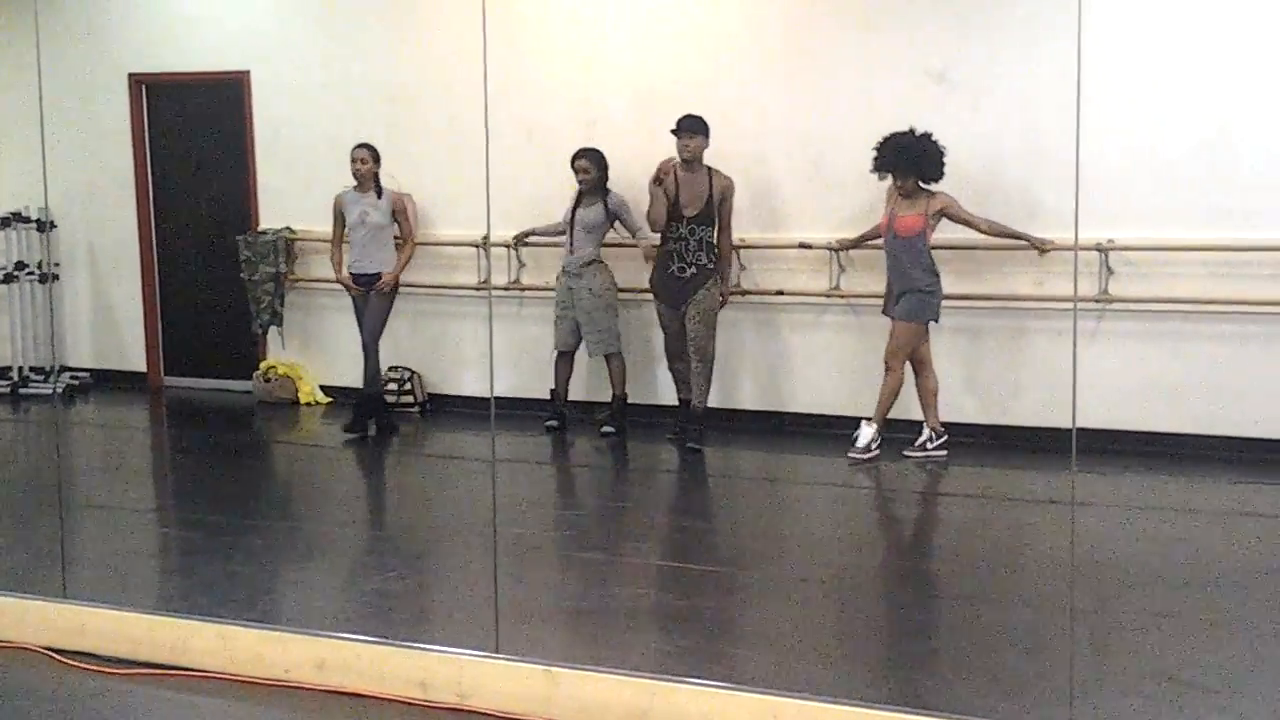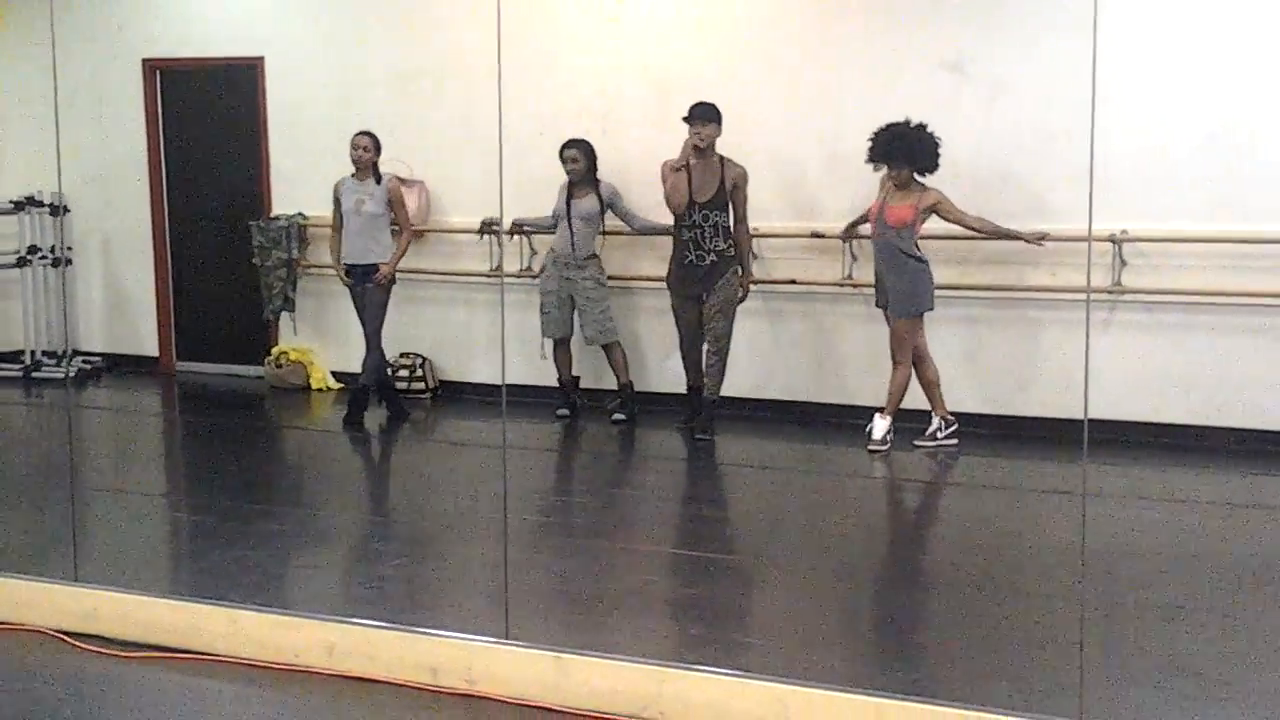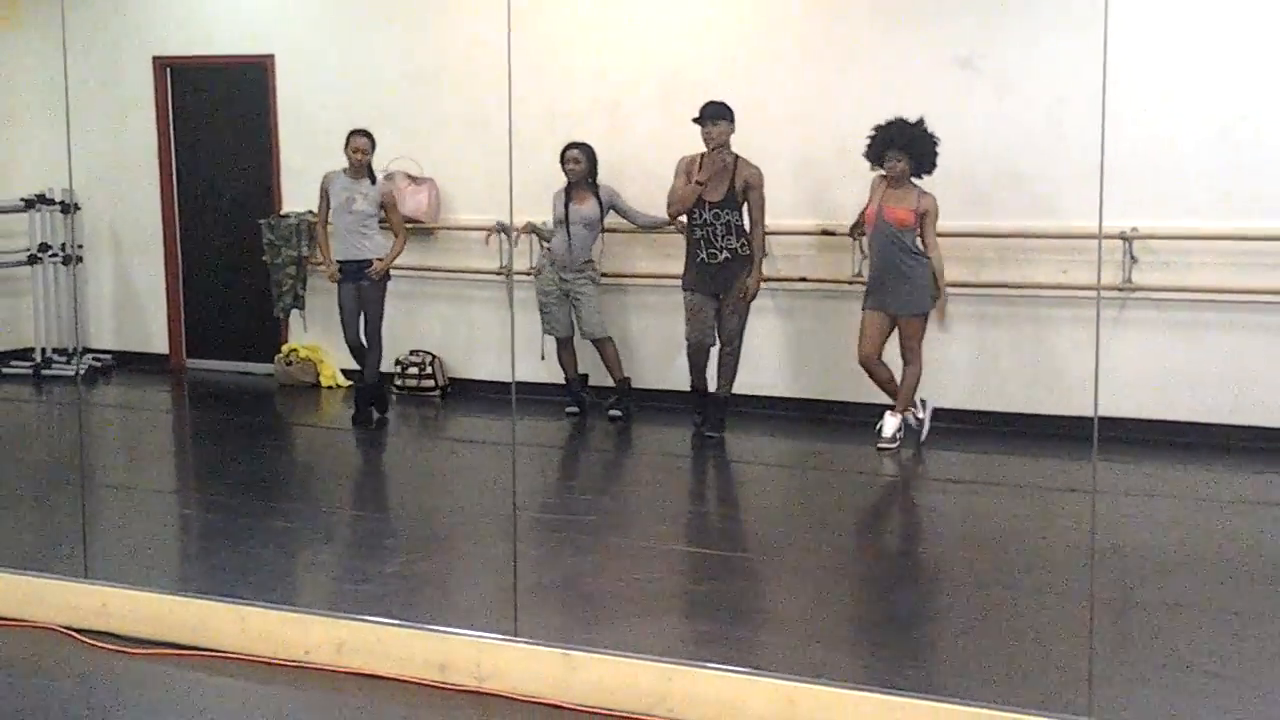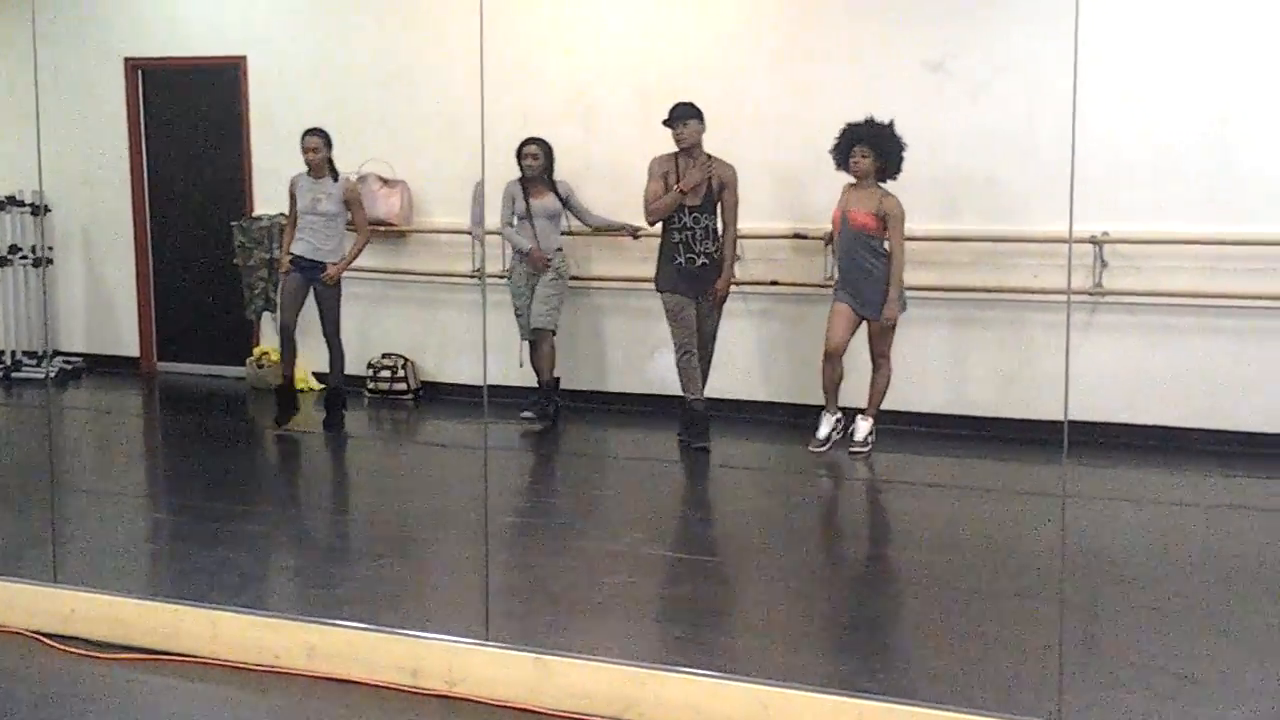
dt=0.5s
person 1, frame 1
left shoulder: (722, 184)
right shoulder: (662, 179)
left elbow: (724, 234)
right elbow: (656, 225)
left wrist: (725, 279)
right wrist: (660, 183)
left hip: (703, 278)
right hip: (667, 276)
left knee: (701, 348)
right knee: (675, 348)
left ankle: (696, 421)
right ankle: (685, 411)
person 1, frame 2
left shoulder: (735, 172)
right shoulder: (672, 167)
left elbow: (740, 224)
right elbow: (677, 206)
left wrist: (746, 270)
right wrist: (683, 161)
left hip: (722, 267)
right hip: (684, 265)
left knee: (717, 340)
right knee: (689, 339)
left ankle: (708, 409)
right ankle: (695, 398)
person 1, frame 3
left shoulder: (748, 173)
right shoulder: (688, 165)
left elbow: (757, 225)
right elbow: (673, 210)
left wrist: (756, 271)
right wrist: (703, 176)
left hip: (736, 266)
right hip: (699, 266)
left knee: (730, 340)
right knee: (698, 338)
left ankle: (719, 407)
right ankle: (699, 392)
person 1, frame 4
left shoulder: (723, 172)
right shoulder: (661, 166)
left elbow: (729, 226)
right elbow: (652, 214)
left wrist: (727, 272)
right wrist: (686, 185)
left hip: (710, 268)
right hip: (674, 268)
left knee: (704, 344)
right knee: (685, 344)
left ankle: (691, 414)
right ankle: (697, 418)
person 2, frame 1
left shoulder: (937, 202)
right shoulder: (893, 195)
left elbow: (980, 224)
left wrist: (1028, 238)
right wrist: (855, 241)
left hip: (919, 291)
right hip: (898, 291)
left knee: (893, 361)
right knee: (920, 362)
left ankle: (871, 431)
right ankle: (934, 434)
person 2, frame 2
left shoulder: (928, 197)
right shoulder: (885, 184)
left elbow: (970, 222)
left wrist: (1019, 235)
right wrist: (853, 226)
left hip: (909, 281)
right hip: (887, 281)
left knee: (902, 357)
right knee: (918, 354)
left ankle: (884, 422)
right ankle: (943, 422)
person 2, frame 3
left shoulder: (924, 201)
right shoulder: (878, 186)
left elbow: (932, 250)
left wrist: (942, 295)
right wrist: (858, 227)
left hip: (913, 286)
right hip: (879, 286)
left knee: (911, 356)
right knee: (867, 356)
left ankle: (895, 419)
right ankle: (911, 406)
person 2, frame 4
left shoulder: (888, 203)
right shoulder: (847, 192)
left elbow: (897, 254)
left wrist: (893, 300)
right wrist: (835, 235)
left hip: (879, 288)
right hip: (848, 287)
left knee: (880, 359)
right knee: (832, 349)
left ankle: (866, 423)
right ankle: (831, 416)
person 3, frame 1
left shoulder: (391, 200)
right shoulder: (342, 200)
left elbow: (408, 241)
right elbow: (336, 244)
left wrist: (395, 274)
right wrist: (339, 273)
left hip: (382, 280)
right hip: (356, 280)
left knee: (370, 341)
right knee: (367, 345)
left ankle: (363, 411)
right ankle: (380, 413)
person 3, frame 2
left shoulder: (388, 187)
right shoulder: (341, 187)
left elbow: (406, 232)
right elbow: (336, 231)
left wrist: (391, 265)
right wrist: (337, 263)
left hip: (378, 271)
right hip: (353, 270)
left knee: (372, 336)
right knee: (371, 337)
left ankle: (358, 402)
right ankle: (392, 400)
person 3, frame 3
left shoulder: (380, 191)
right shoulder: (330, 181)
left elbow: (400, 234)
right elbow: (321, 225)
left wrist: (387, 262)
right wrist: (328, 262)
left hip: (371, 267)
right hip: (344, 268)
left knee: (372, 335)
right knee: (351, 337)
left ankle: (365, 401)
right ankle: (374, 385)
person 3, frame 4
left shoulder: (345, 187)
right shoulder: (296, 183)
left elbow: (363, 233)
left wrist: (341, 266)
right wrist: (284, 255)
left hip: (326, 268)
right hip: (298, 262)
left knee: (331, 336)
right knee: (286, 326)
left ankle: (335, 405)
right ankle: (287, 392)
person 4, frame 1
left shoulder: (612, 201)
right shoulder: (577, 197)
left elbow: (636, 231)
right wrist: (530, 231)
left hip: (593, 277)
right hip: (566, 277)
left knee: (609, 345)
right knee: (565, 345)
left ankle: (618, 408)
right ankle: (559, 406)
person 4, frame 2
left shoulder: (605, 190)
right shoulder: (564, 189)
left elbow: (634, 222)
left wrist: (668, 228)
right wrist: (523, 222)
left hip: (587, 270)
right hip: (554, 267)
left knee: (605, 334)
right knee: (560, 334)
left ankle: (626, 394)
right ankle: (568, 393)
person 4, frame 3
left shoulder: (605, 194)
right shoulder: (559, 196)
left elbow: (636, 218)
right elbow: (551, 235)
left wrist: (669, 220)
right wrist: (535, 229)
left hip: (583, 272)
right hip: (550, 269)
left knee: (597, 332)
right knee: (561, 334)
left ankle: (622, 391)
right ankle: (575, 391)
person 4, frame 4
left shoulder: (560, 188)
right shoulder: (513, 188)
left elbow: (588, 219)
right elbow: (506, 228)
left wrist: (622, 226)
right wrist: (529, 248)
left hip: (553, 265)
right hip: (522, 266)
left knee: (542, 327)
right knee: (532, 333)
left ankle: (546, 393)
right ankle: (547, 393)
